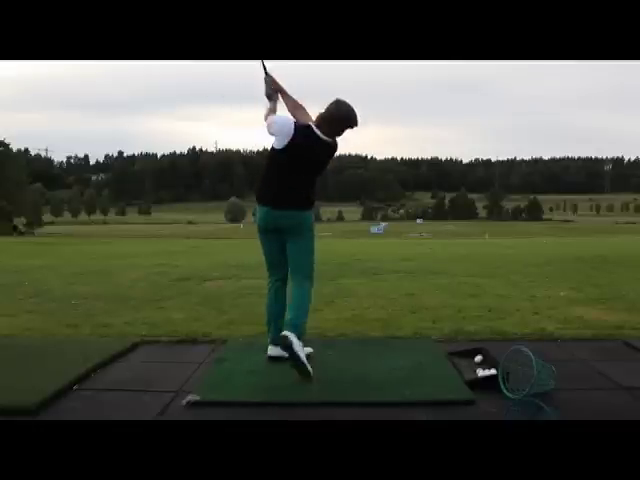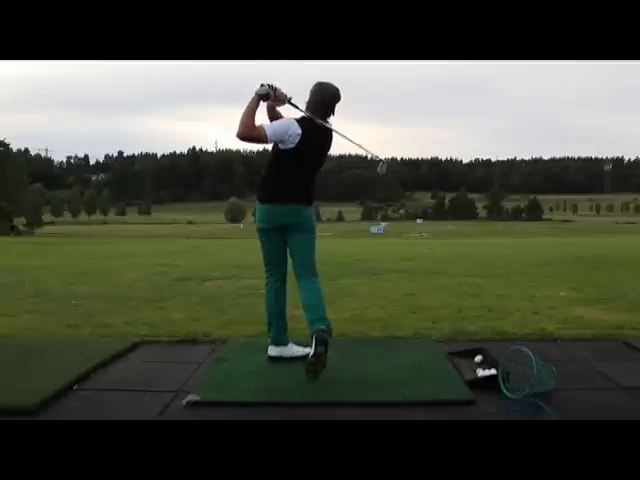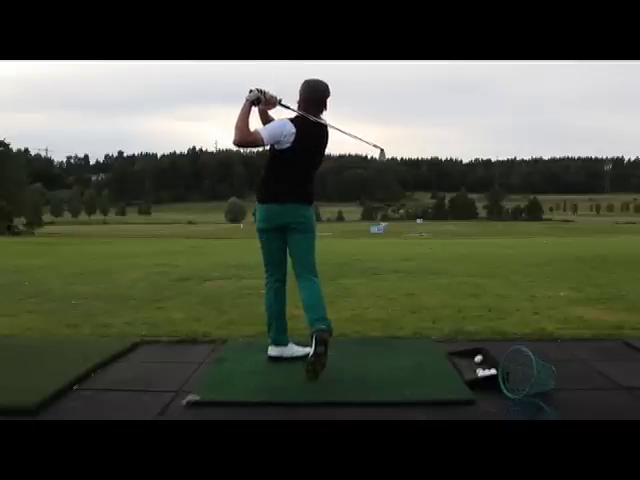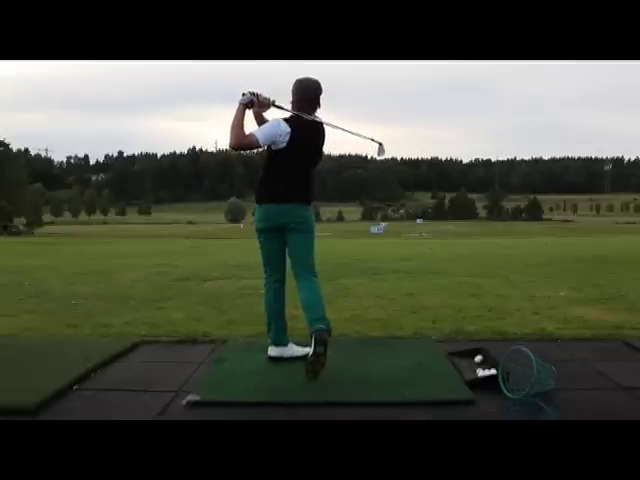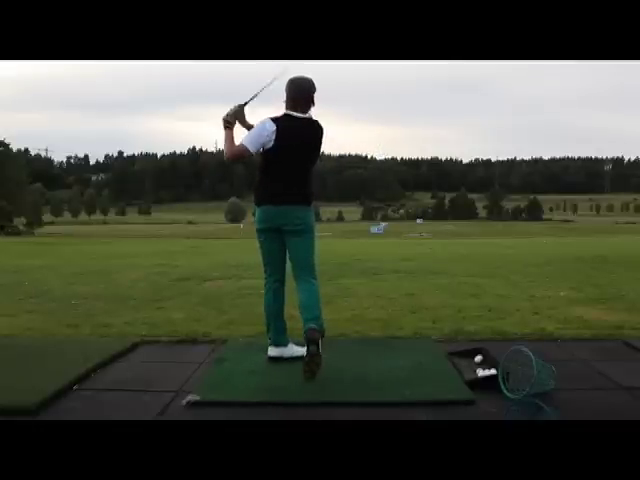
dt=0.5s
person 1, frame 1
left shoulder: (289, 128)
right shoulder: (330, 148)
left elbow: (269, 116)
right elbow: (302, 114)
left wrist: (272, 95)
right wrist: (278, 89)
left hip: (266, 210)
right hip: (298, 215)
left knee: (277, 277)
right knee: (302, 278)
left ankle: (277, 342)
right ankle: (292, 332)
person 1, frame 2
left shoulder: (295, 128)
right shoulder: (326, 134)
left elbow: (244, 133)
left wrist: (258, 97)
right wrist: (273, 107)
left hip: (270, 209)
right hip: (300, 211)
left knee: (275, 278)
right knee: (307, 275)
left ankle: (278, 342)
right ankle: (320, 329)
person 1, frame 3
left shoulder: (288, 127)
right shoulder: (321, 132)
left elbow: (241, 139)
left wrist: (249, 103)
right wrist: (265, 112)
left hip: (270, 209)
right hip: (300, 210)
left knee: (275, 278)
right knee: (307, 275)
left ankle: (278, 343)
right ankle: (320, 328)
person 1, frame 4
left shoulder: (283, 127)
right shoulder: (318, 130)
left elbow: (237, 143)
left wrist: (242, 107)
right wrist: (259, 115)
left hip: (269, 210)
right hip: (299, 211)
left knee: (274, 278)
right knee: (306, 275)
left ankle: (278, 343)
right ankle: (319, 328)
person 1, frame 5
left shoulder: (270, 126)
right shoulder: (316, 130)
left elbow: (230, 155)
left wrist: (229, 129)
right wrist: (246, 123)
left hip: (267, 211)
right hip: (299, 211)
left knee: (273, 279)
right knee: (305, 277)
left ankle: (278, 343)
right ankle: (313, 329)
